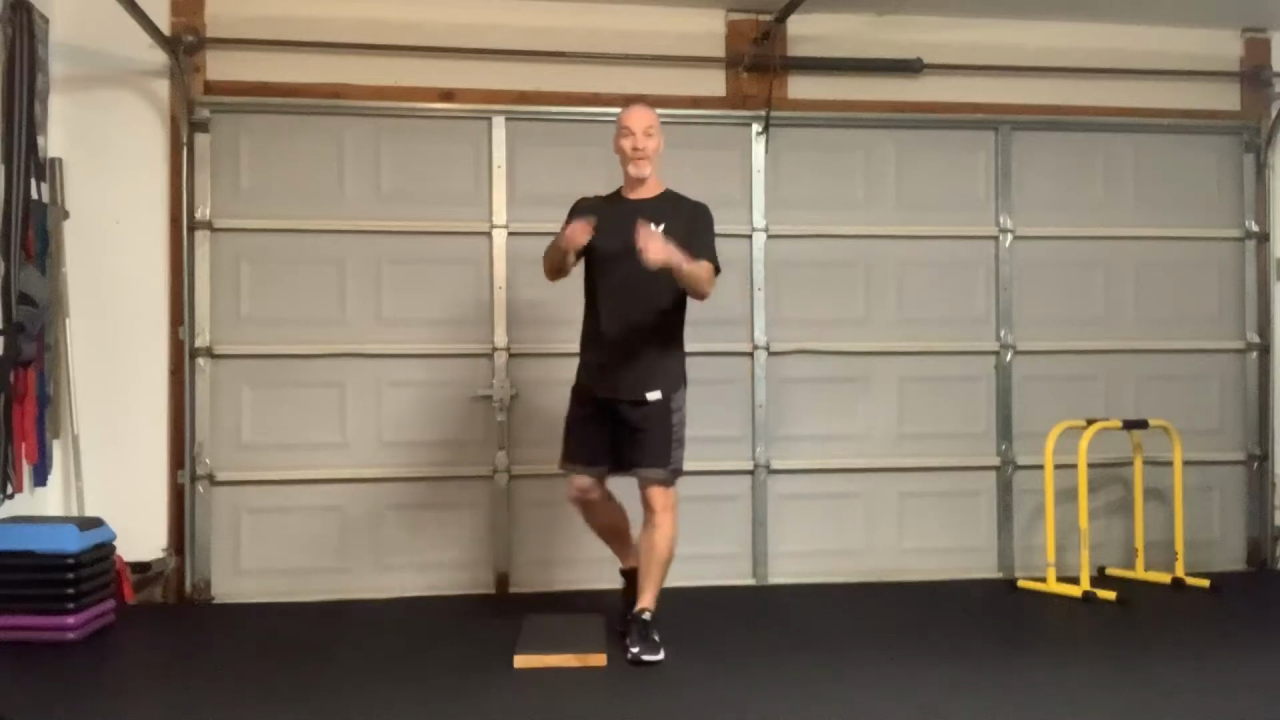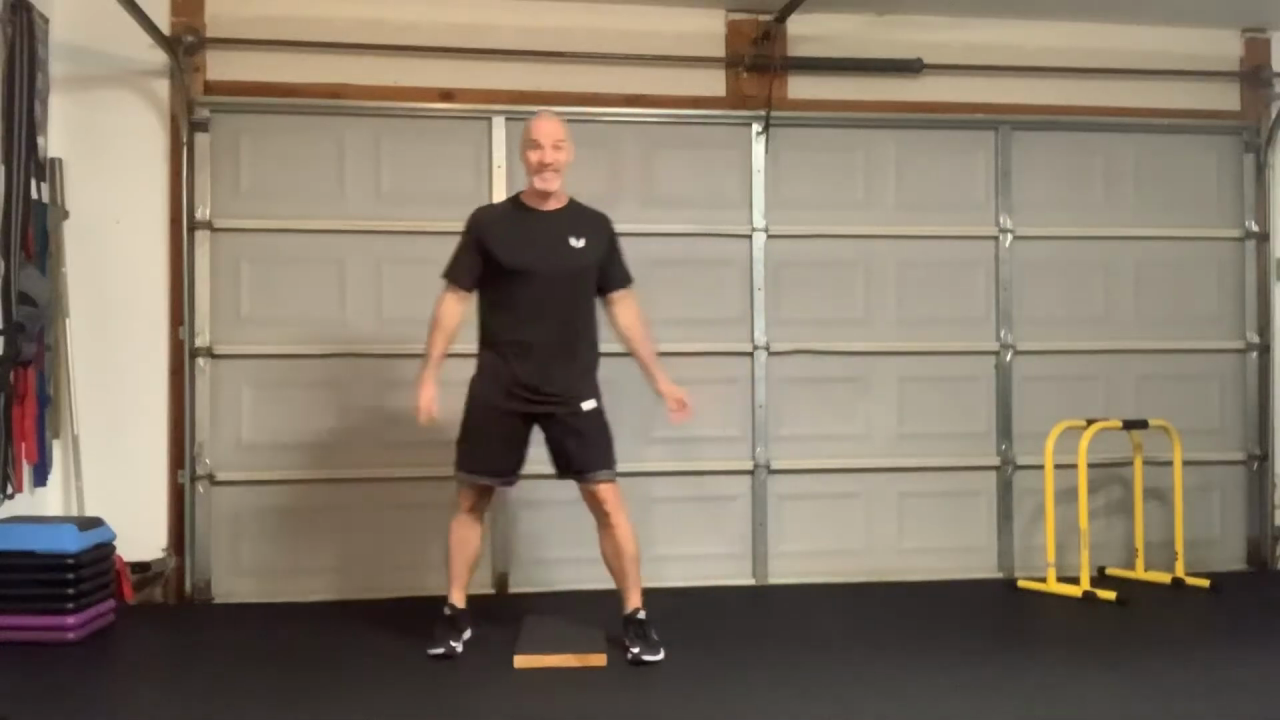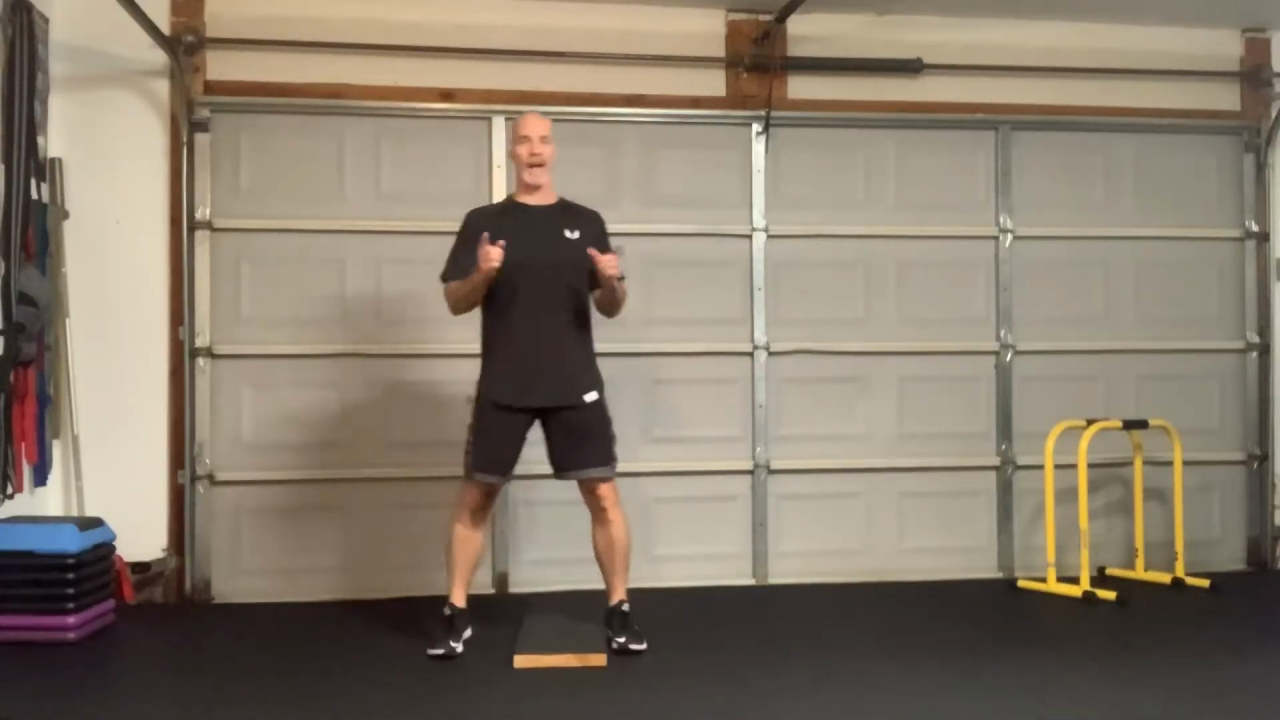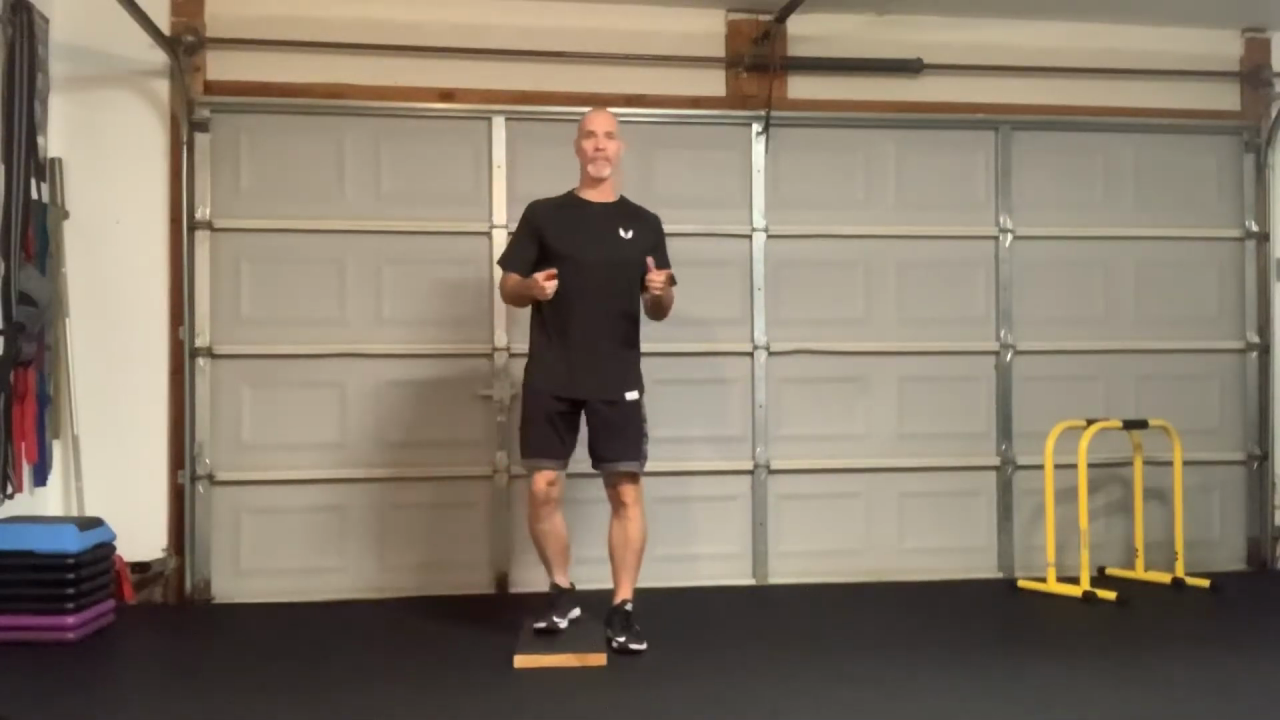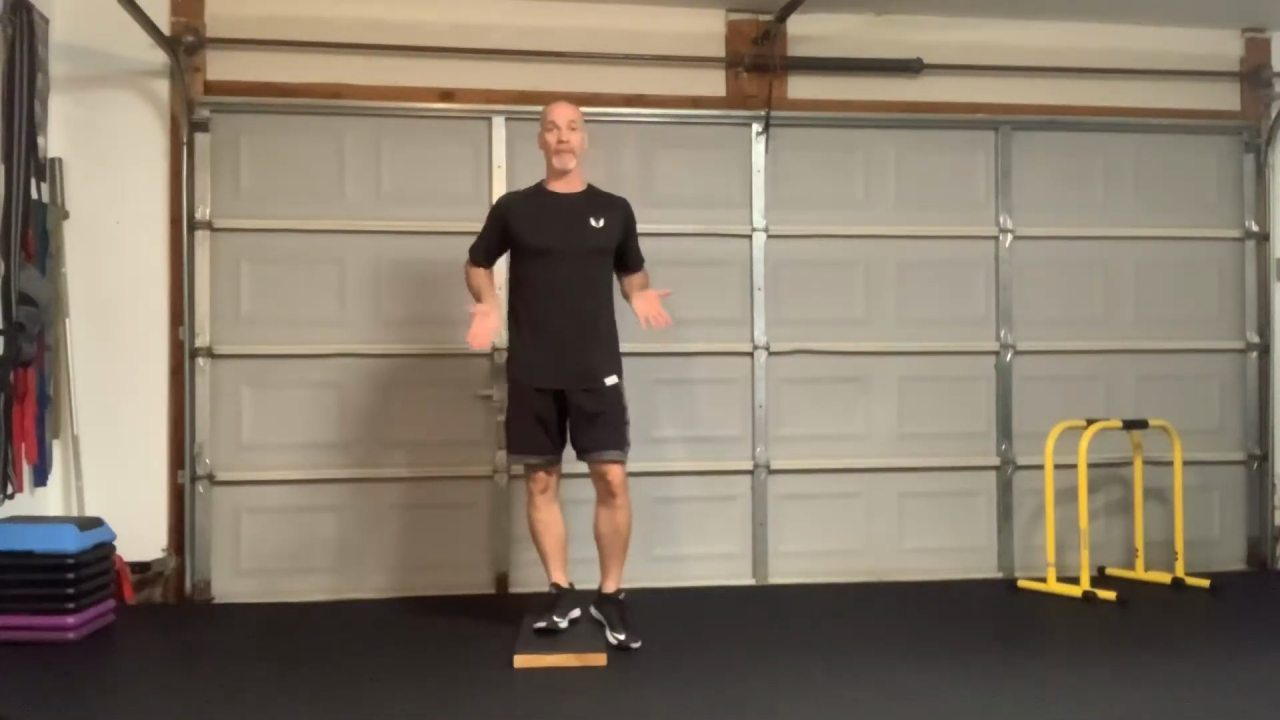
dt=0.7s
person 1, frame 1
left shoulder: (689, 214)
right shoulder: (590, 211)
left elbow: (702, 280)
right elbow: (553, 269)
left wrist: (669, 257)
right wrist: (564, 246)
left hip: (655, 380)
right hip: (595, 379)
left knee: (658, 497)
right knee: (582, 488)
left ankle: (644, 617)
right ankle: (632, 567)
person 1, frame 2
left shoulder: (595, 227)
right shoulder: (489, 223)
left elbow: (621, 306)
right elbow: (455, 298)
left wrist: (658, 377)
right wrist: (429, 374)
left hip: (573, 390)
right hip: (497, 390)
left knee: (606, 500)
right knee: (471, 499)
left ankle: (635, 617)
right ankle: (455, 614)
person 1, frame 3
left shoulder: (586, 222)
right shoulder: (483, 221)
left elbow: (609, 303)
right elbow: (455, 300)
left wrist: (612, 282)
right wrist: (481, 274)
left hip: (575, 383)
right hip: (504, 386)
left knee: (603, 495)
right knee: (474, 499)
left ankle: (618, 611)
right ankle: (456, 612)
person 1, frame 4
left shoulder: (644, 223)
right shoulder: (542, 215)
left elbow: (657, 310)
right elbow: (508, 288)
left wrist: (660, 293)
right wrist: (530, 288)
left hip: (617, 377)
right hip: (550, 377)
left knee: (625, 492)
right knee: (543, 489)
left ankle: (622, 608)
right ankle: (562, 593)
person 1, frame 5
left shoulder: (614, 210)
right shoulder: (513, 208)
left elbow: (632, 270)
right elbow: (477, 264)
left wrist: (642, 295)
right wrist: (487, 305)
left hip: (596, 369)
right hip: (532, 371)
left knee: (612, 480)
right knee: (541, 481)
left ankle: (609, 596)
right ankle: (561, 592)
